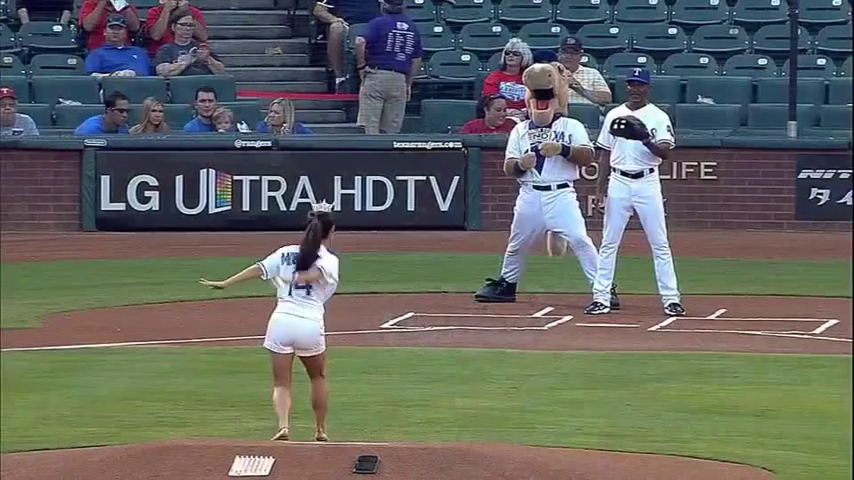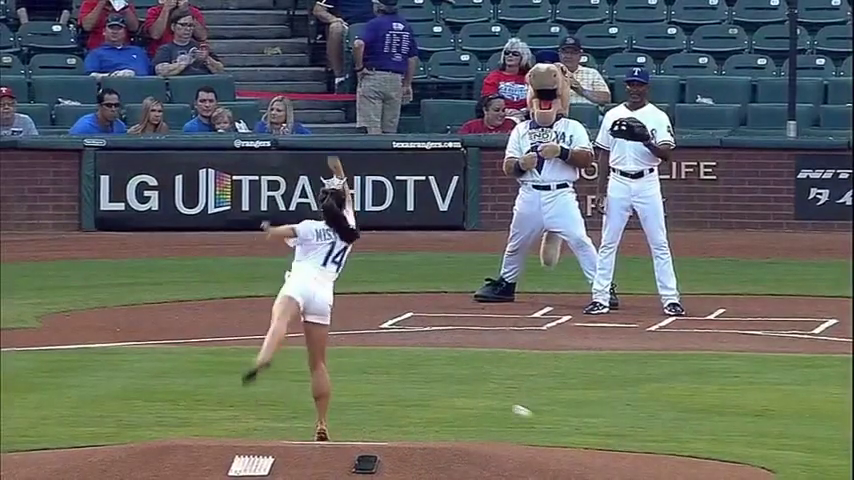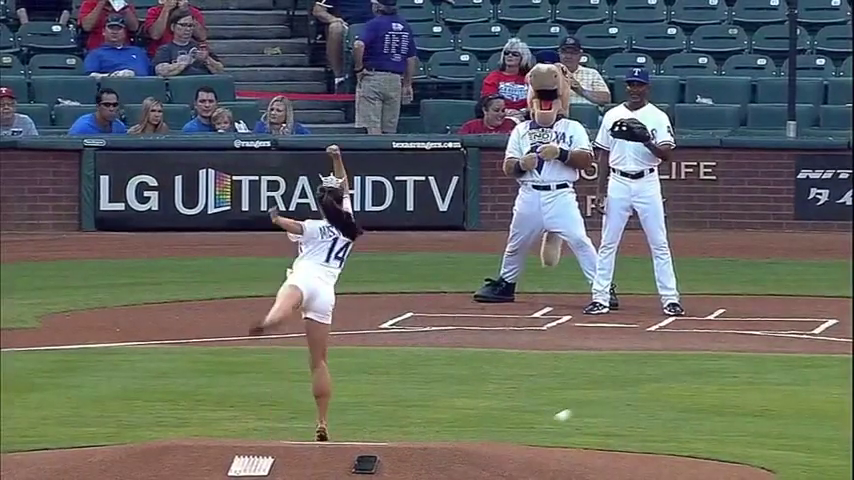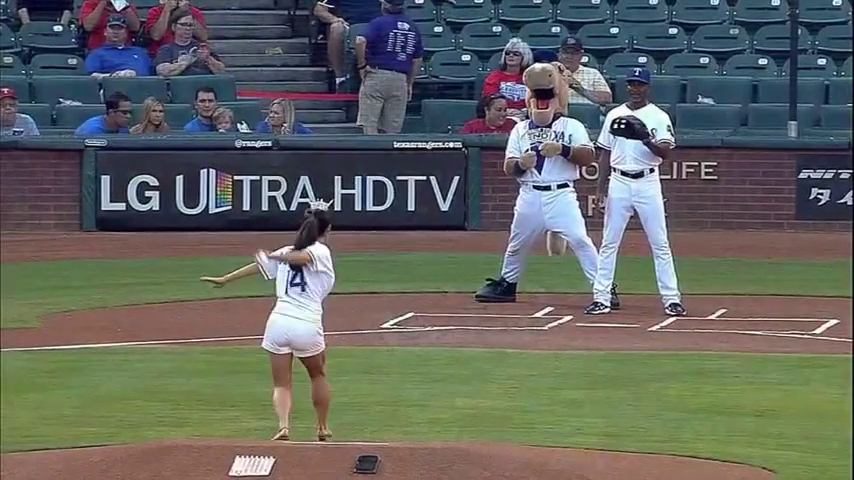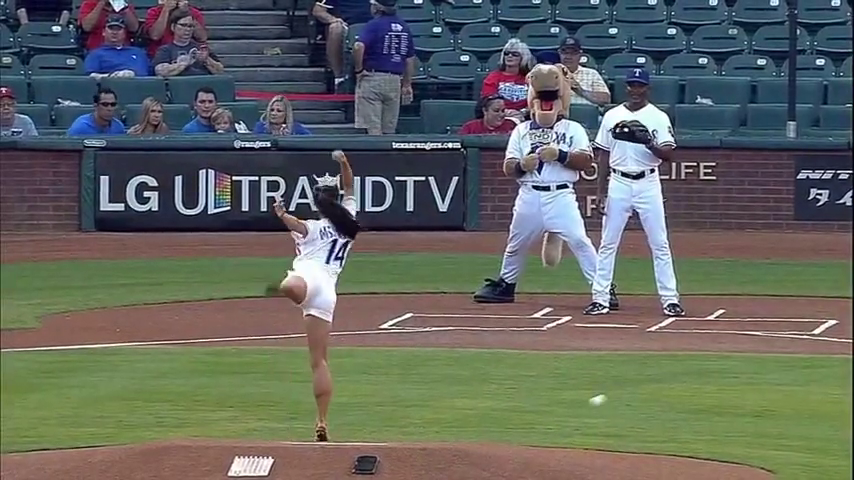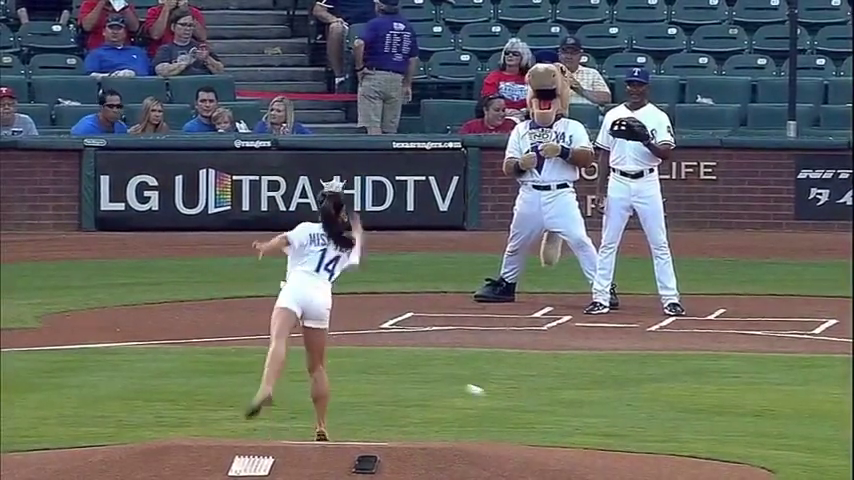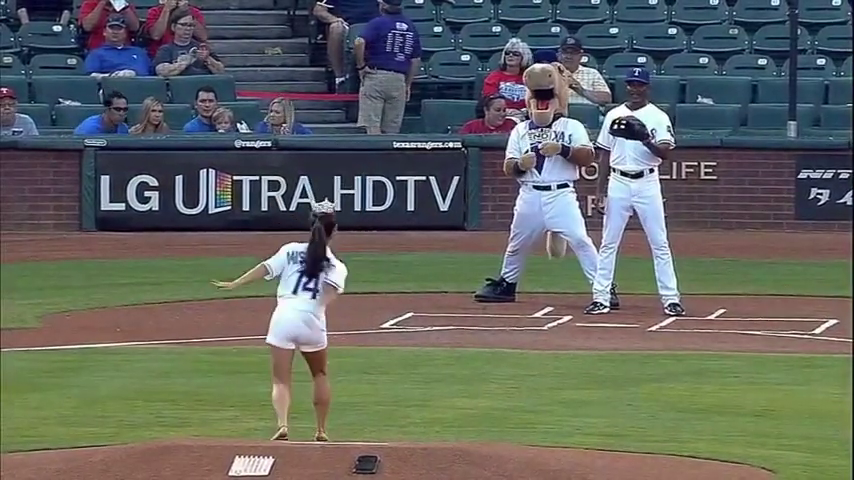
dt=0.7s
person 1, frame 1
left shoulder: (287, 252)
right shoulder: (329, 260)
left elbow: (258, 268)
right elbow: (313, 275)
left wrist: (225, 283)
right wrist: (290, 280)
left hip: (281, 322)
right hip: (310, 326)
left knee: (281, 384)
right knee: (318, 378)
left ankle: (283, 426)
right ankle: (321, 430)
person 1, frame 2
left shoulder: (313, 227)
right shoulder: (347, 228)
left elbow: (286, 232)
right elbow: (348, 200)
left wrist: (271, 229)
right wrist: (339, 171)
left hip: (298, 285)
right hip: (322, 297)
left knee: (278, 325)
right knee: (317, 365)
left ankle: (263, 359)
right ankle: (321, 426)
person 1, frame 3
left shoulder: (315, 227)
right shoulder: (348, 225)
left elbow: (295, 226)
right elbow: (345, 187)
left wrist: (277, 219)
right wrist: (337, 158)
left hip: (302, 280)
right hip: (325, 293)
left knee: (284, 305)
right knee: (318, 362)
left ankle: (268, 321)
right ankle: (322, 425)
person 1, frame 4
left shoulder: (285, 251)
right shoulder: (321, 253)
left elbow: (256, 266)
right elbow: (300, 257)
left wrist: (225, 279)
right wrist: (274, 255)
left hip: (279, 323)
right hip: (308, 327)
left knee: (281, 384)
right knee: (319, 376)
left ankle: (284, 426)
right ankle: (322, 429)
person 1, frame 5
left shoulder: (313, 227)
right shoulder: (346, 220)
left elbow: (296, 223)
right elbow: (349, 187)
left wrist: (282, 215)
right wrist: (344, 163)
left hip: (306, 279)
right hip: (327, 294)
right knee: (319, 361)
left ankle: (284, 288)
right ankle: (322, 423)
person 1, frame 6
left shoulder: (306, 230)
right shoulder: (348, 242)
left elbow: (285, 241)
right elbow: (357, 247)
left wrist: (265, 246)
right wrist: (358, 229)
left hip: (296, 292)
right hip: (321, 301)
left knee: (278, 343)
right knee: (317, 367)
left ankle: (265, 392)
right ankle: (321, 429)
person 1, frame 7
left shoulder: (290, 250)
right shoulder: (337, 266)
left elbow: (264, 269)
right elbow: (329, 295)
left wrist: (233, 284)
left hip: (284, 319)
right hip: (311, 324)
left knee: (281, 382)
right knee: (320, 375)
left ankle: (282, 426)
right ankle: (321, 431)
person 2, frame 1
left shoulder: (659, 117)
right shoulder: (614, 115)
left elbow: (665, 152)
right elbow: (606, 154)
left wrist: (647, 140)
right wrist: (600, 188)
left hip: (647, 183)
right hip: (618, 183)
left knee: (660, 243)
right knee: (608, 243)
left ankle: (670, 298)
right ankle: (601, 298)
person 2, frame 2
left shoulder: (658, 117)
right shoulder: (612, 115)
left elbow: (666, 154)
right elbow: (604, 154)
left wrist: (647, 141)
right wrist: (600, 189)
left hip: (647, 184)
right hip: (618, 184)
left knee: (659, 243)
right knee: (608, 243)
left ankle: (670, 298)
right ankle: (600, 298)
person 2, frame 3
left shoulder: (658, 117)
right shoulder: (612, 115)
left elbow: (667, 154)
right elbow: (604, 154)
left wrist: (648, 142)
right wrist: (600, 189)
left hip: (647, 184)
right hip: (618, 184)
left knee: (659, 244)
right knee: (608, 243)
left ankle: (670, 299)
right ankle: (600, 298)
person 2, frame 4
left shoulder: (659, 117)
right shoulder: (614, 115)
left elbow: (666, 152)
right elbow: (606, 154)
left wrist: (646, 139)
right wrist: (600, 188)
left hip: (648, 183)
right hip: (619, 183)
left knee: (660, 243)
right knee: (609, 243)
left ankle: (671, 298)
right ankle: (601, 298)
person 2, frame 5
left shoulder: (659, 117)
right shoulder: (612, 116)
left elbow: (669, 155)
right elbow: (604, 155)
left wrist: (650, 144)
right wrist: (600, 190)
left hip: (648, 185)
right hip: (618, 184)
left knee: (660, 244)
right knee: (607, 244)
left ankle: (670, 299)
right ankle: (600, 299)
person 2, frame 6
left shoulder: (658, 116)
right shoulder: (612, 115)
left elbow: (666, 154)
right elbow: (604, 154)
left wrist: (648, 142)
right wrist: (600, 189)
left hip: (647, 184)
right hip: (618, 184)
left knee: (659, 243)
right knee: (608, 243)
left ankle: (670, 299)
right ankle: (600, 298)
person 2, frame 7
left shoulder: (659, 117)
right shoulder: (613, 115)
left elbow: (665, 152)
right elbow: (605, 154)
left wrist: (647, 141)
right wrist: (600, 189)
left hip: (647, 184)
right hip: (618, 184)
left knee: (660, 243)
right knee: (608, 243)
left ankle: (670, 298)
right ankle: (600, 298)
person 3, frame 1
left shoulder: (572, 125)
right shoulder: (521, 129)
left elbow: (587, 156)
right elbow: (508, 168)
left wrist: (562, 148)
right wrist: (520, 164)
left hip: (561, 195)
right hip: (529, 196)
left knee: (579, 240)
right knee: (518, 243)
right ankle: (505, 285)
person 3, frame 2
left shoulder: (572, 127)
right shoulder: (521, 129)
left elbow: (587, 158)
right elbow: (508, 168)
left wrist: (561, 151)
right wrist: (521, 164)
left hip: (560, 195)
right hip: (529, 195)
left knee: (579, 239)
right knee: (517, 243)
right ankle: (504, 285)
person 3, frame 3
left shoulder: (572, 127)
right shoulder: (521, 129)
left elbow: (586, 159)
right elbow: (507, 167)
left wrist: (560, 153)
right wrist: (521, 164)
left hip: (560, 195)
right hip: (528, 196)
left knee: (578, 240)
right knee: (516, 243)
right ankle: (504, 284)
person 3, frame 4
left shoulder: (571, 125)
right shoulder: (520, 128)
left elbow: (588, 156)
right elbow: (508, 167)
left wrist: (562, 149)
right wrist: (520, 164)
left hip: (560, 195)
right hip: (529, 196)
left knee: (579, 240)
right knee: (517, 243)
left ankle: (605, 289)
right ankle: (506, 284)
person 3, frame 5
left shoulder: (573, 128)
right shoulder: (521, 130)
left elbow: (586, 161)
right elbow: (508, 167)
left wrist: (560, 154)
right wrist: (521, 165)
left hip: (560, 196)
right hip: (529, 196)
left knee: (578, 240)
right knee: (516, 243)
left ankle: (604, 289)
right ankle: (504, 285)
person 3, frame 6
left shoulder: (572, 127)
right shoulder: (521, 129)
left elbow: (587, 158)
right elbow: (508, 167)
left wrist: (562, 151)
right wrist: (520, 164)
left hip: (560, 195)
right hip: (529, 195)
left knee: (579, 240)
right knee: (517, 243)
left ankle: (604, 289)
right ankle: (505, 285)
person 3, frame 7
left shoulder: (572, 127)
right shoulder: (520, 130)
left elbow: (588, 157)
right elbow: (508, 167)
left wrist: (562, 149)
right wrist: (520, 165)
left hip: (560, 195)
right hip: (529, 196)
left knee: (579, 240)
right knee: (517, 244)
left ankle: (604, 289)
right ankle: (505, 285)
person 4, frame 1
left shoulder: (379, 23)
right shoulder: (412, 26)
left elbow: (360, 42)
right elbow: (417, 59)
left wrist: (361, 65)
right wrist: (408, 84)
left hip: (376, 76)
right hip: (399, 79)
left knee: (371, 125)
right knee: (392, 130)
person 4, frame 2
left shoulder: (375, 23)
right shoulder: (406, 26)
left elbow: (358, 44)
right elbow: (412, 58)
left wrist: (359, 67)
right wrist: (407, 84)
left hip: (373, 77)
right hip: (396, 80)
left knee: (373, 126)
right knee: (390, 130)
person 4, frame 3
left shoulder: (375, 24)
right shoulder: (405, 26)
left elbow: (359, 45)
right elbow: (411, 59)
left wrist: (359, 68)
right wrist: (407, 84)
left hip: (373, 78)
right hip: (395, 80)
left knee: (372, 126)
right knee: (389, 130)
person 4, frame 4
left shoulder: (379, 22)
right shoulder: (413, 27)
left elbow: (360, 41)
right elbow: (417, 60)
left wrist: (361, 65)
right wrist: (409, 84)
left hip: (377, 76)
right hip: (400, 80)
left knee: (369, 125)
right knee: (393, 129)
person 4, frame 5
left shoulder: (374, 25)
right shoulder: (404, 27)
left elbow: (358, 47)
right elbow: (410, 59)
left wrist: (358, 69)
right wrist: (407, 84)
left hip: (372, 79)
right hip: (394, 81)
left knee: (373, 128)
right knee: (389, 130)
person 4, frame 6
left shoulder: (376, 23)
right shoulder: (407, 26)
left elbow: (359, 44)
right elbow: (413, 59)
left wrist: (359, 67)
right wrist: (407, 84)
left hip: (374, 77)
right hip: (396, 80)
left knee: (373, 126)
right knee: (390, 129)
person 4, frame 7
left shoulder: (378, 23)
right shoulder: (411, 27)
left elbow: (359, 42)
right elbow: (416, 59)
left wrist: (361, 66)
right wrist: (407, 84)
left hip: (376, 77)
right hip: (398, 80)
left knee: (372, 125)
right knee: (392, 130)
